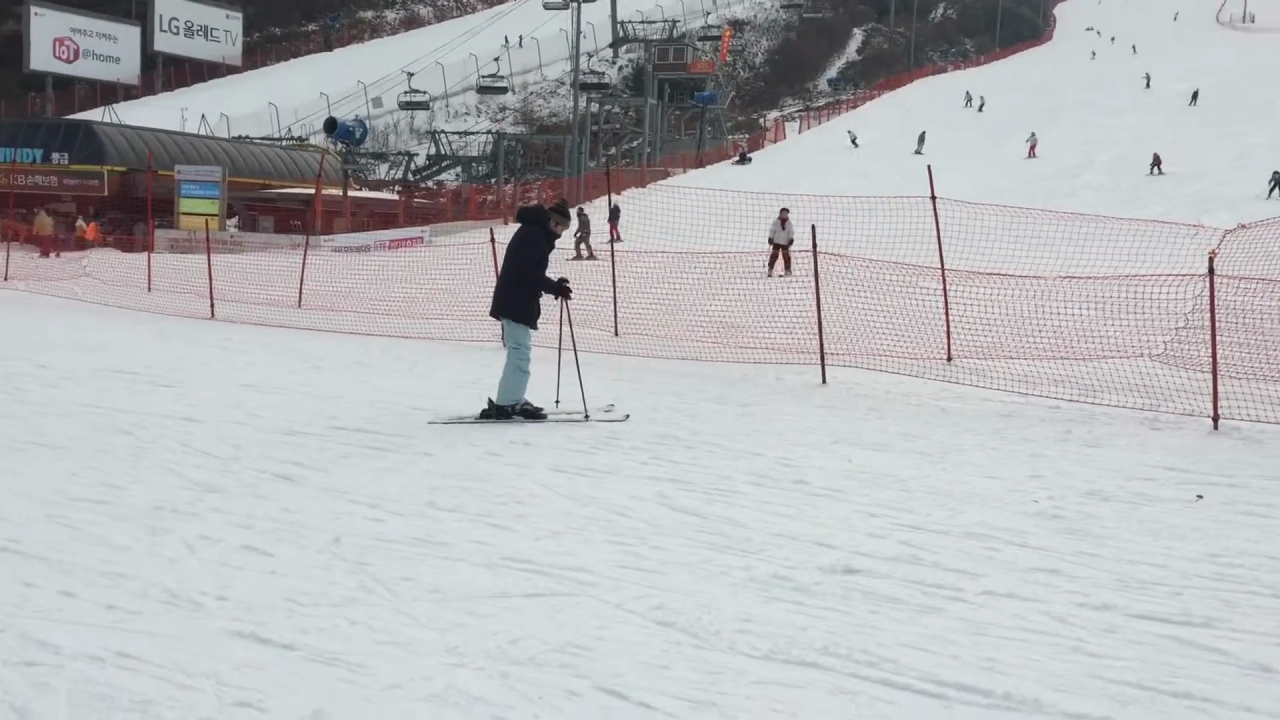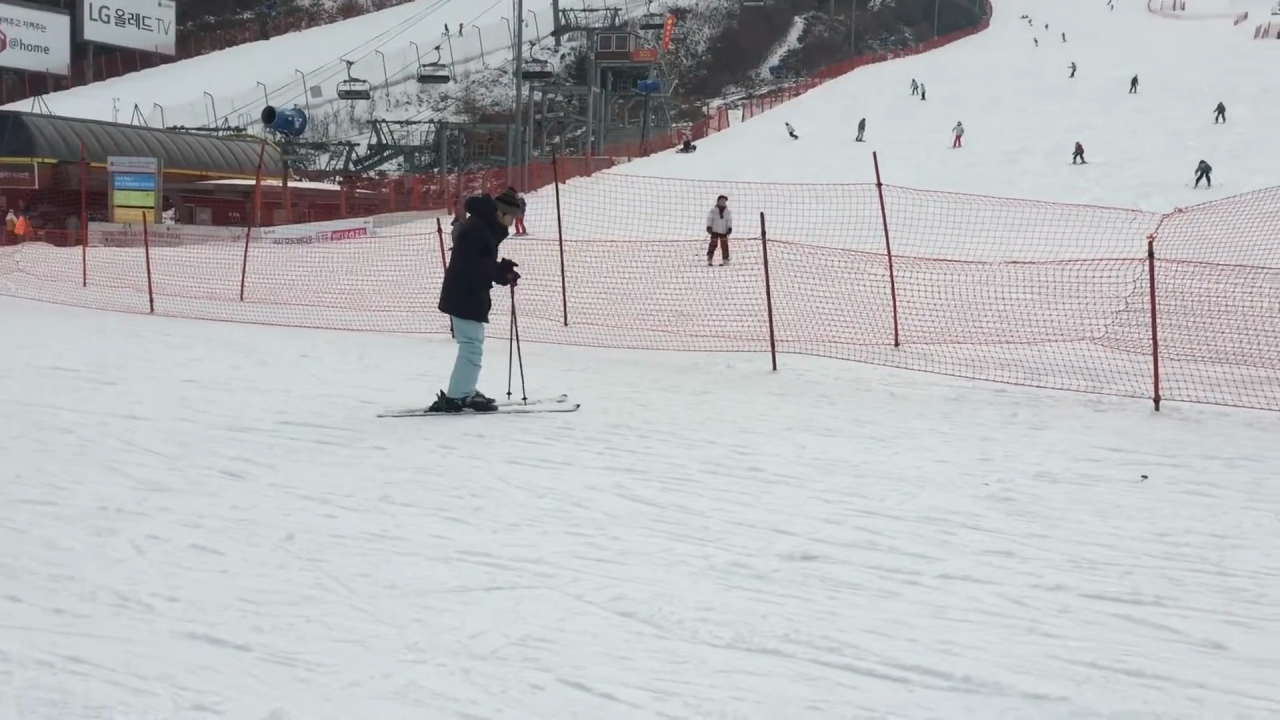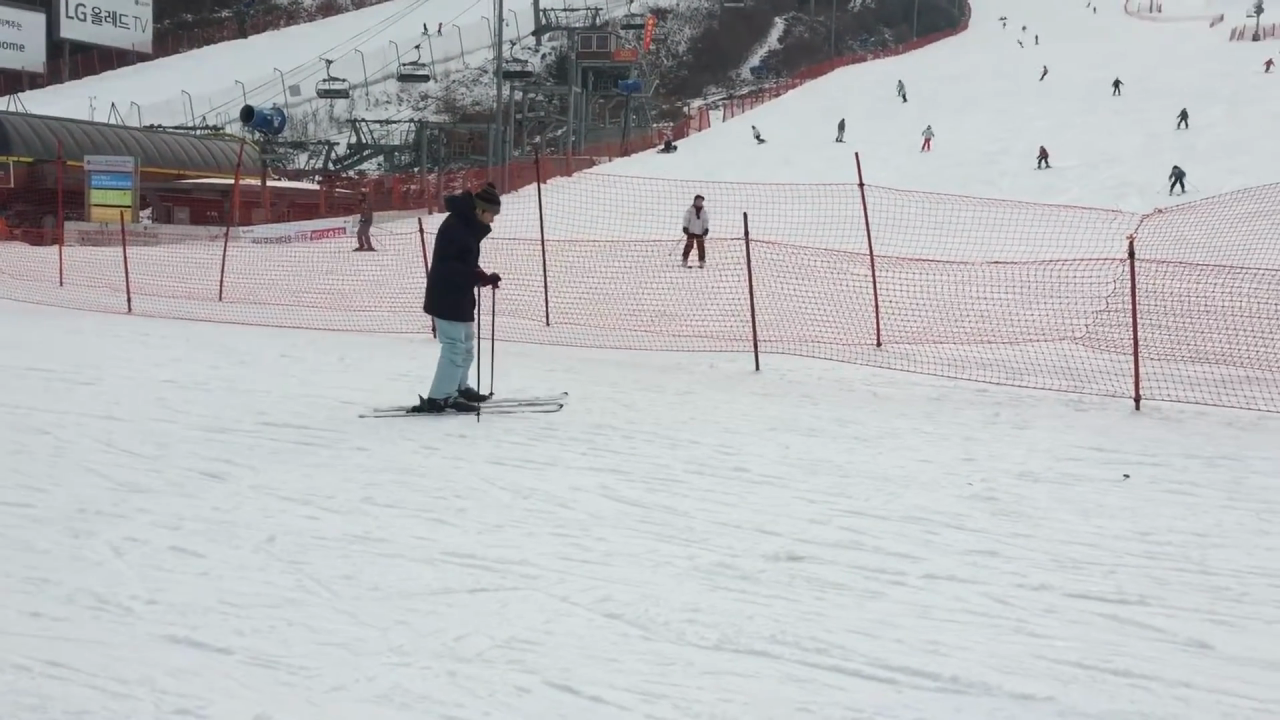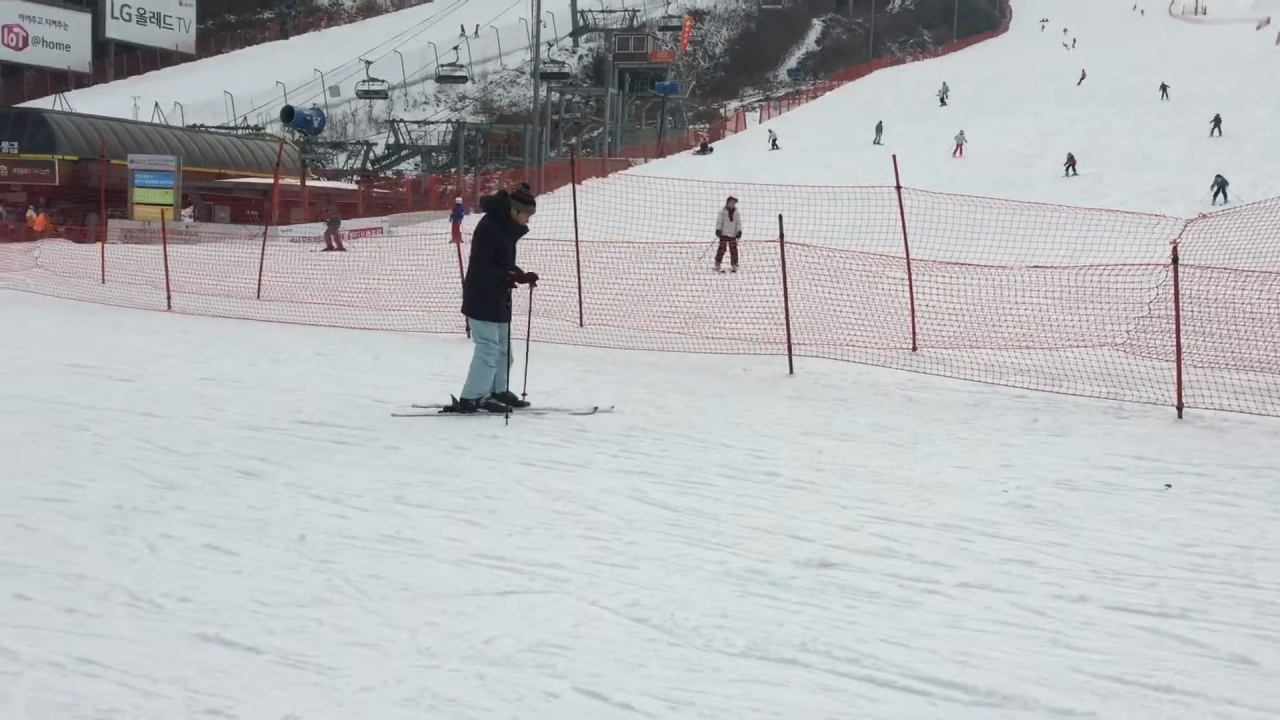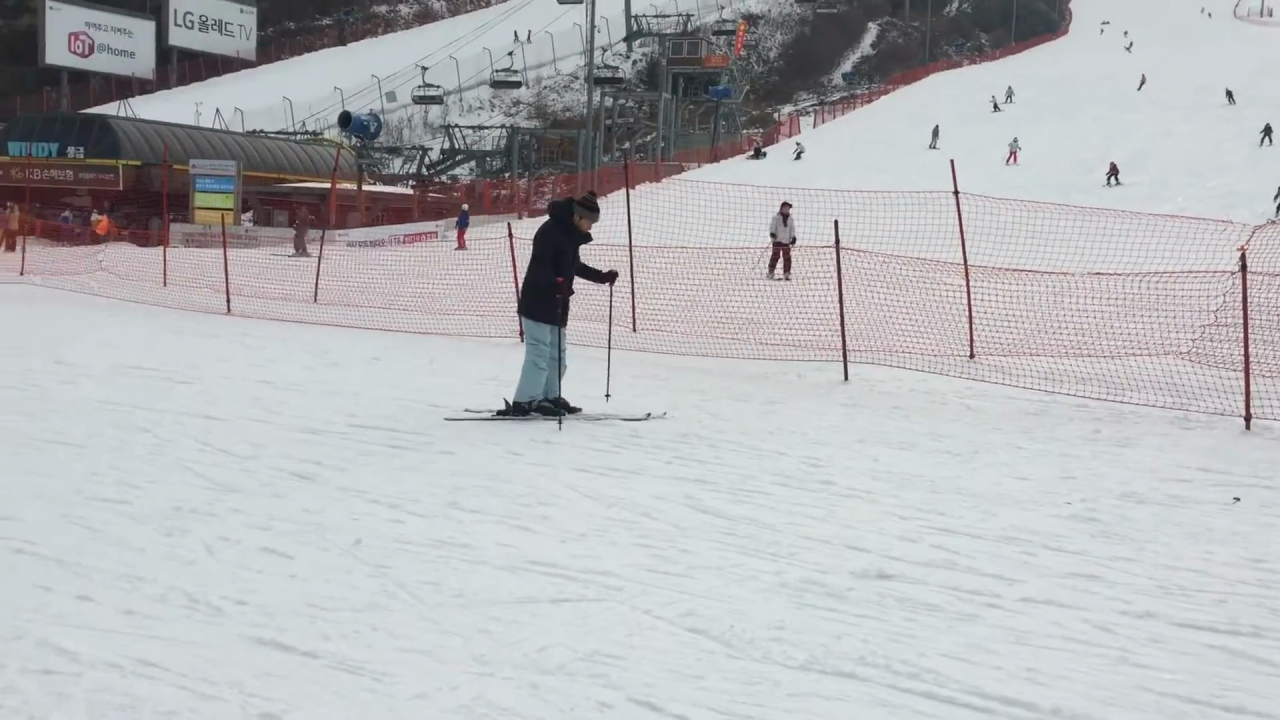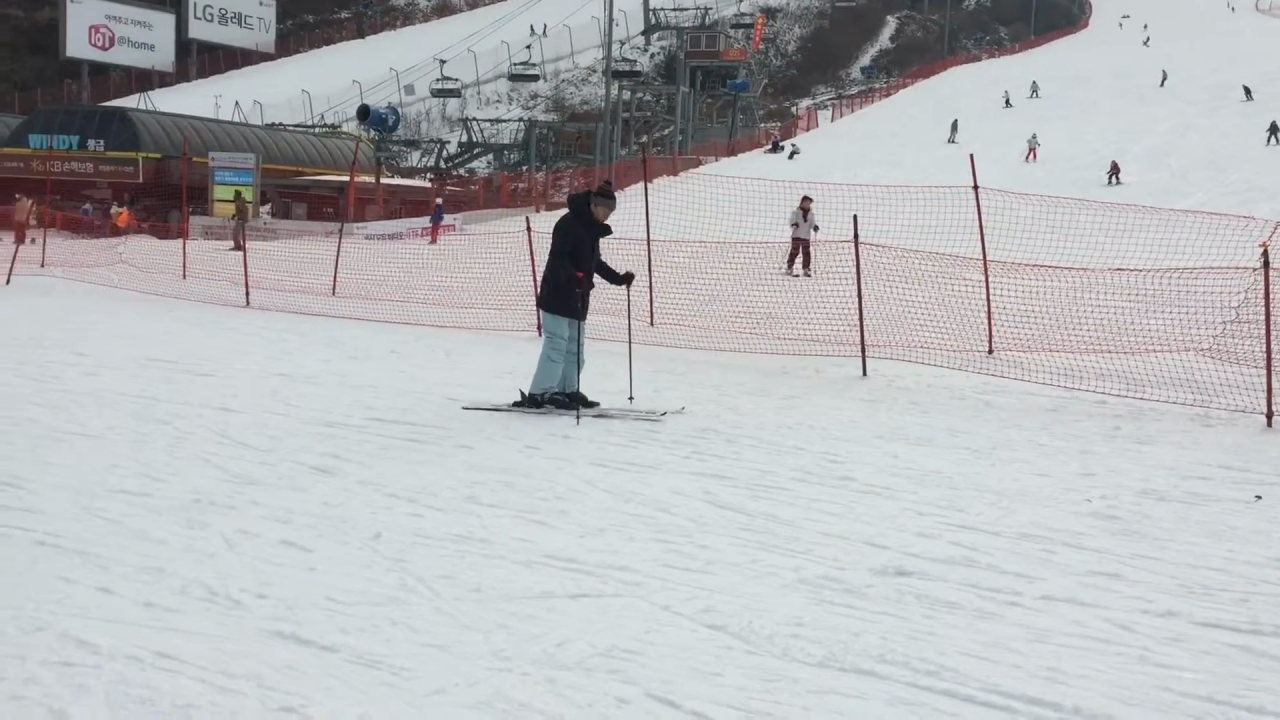
dt=0.3s
person 1, frame 1
left shoulder: (533, 233)
right shoulder: (533, 234)
right elbow: (528, 272)
left wrist: (553, 286)
right wrist: (554, 288)
left hip: (515, 300)
right hip: (516, 302)
left knee: (517, 353)
right knee: (520, 354)
left ankle: (507, 401)
right ankle: (506, 404)
person 1, frame 2
left shoulder: (487, 226)
right shoulder: (476, 226)
right elbow: (468, 262)
left wrist: (503, 274)
right wrist: (500, 268)
left hip: (472, 294)
right hip: (464, 295)
left knee: (473, 344)
right knee: (471, 345)
left ankle: (463, 391)
right ankle: (457, 397)
person 1, frame 3
left shoulder: (469, 225)
right shoulder: (455, 226)
right elbow: (444, 263)
left wrist: (482, 277)
right wrist: (472, 275)
left hip: (459, 294)
right hip: (447, 295)
left knee: (466, 344)
right knee: (455, 346)
left ankle: (458, 387)
right ankle: (439, 398)
person 1, frame 4
left shoulder: (506, 227)
right shoulder: (489, 227)
right elbow: (479, 265)
left wrist: (521, 275)
right wrist: (503, 277)
left hip: (498, 297)
right hip: (482, 297)
left knee: (503, 348)
right knee: (488, 348)
left ankle: (497, 391)
right ankle: (471, 398)
person 1, frame 5
left shoulder: (571, 234)
right shoulder: (550, 231)
left elbow: (574, 265)
right elbow: (538, 265)
left wrist: (601, 276)
right wrist: (552, 282)
left hip: (557, 302)
right hip: (538, 300)
left knee: (556, 352)
right knee: (539, 351)
left ankle: (550, 396)
right ankle: (525, 401)
person 1, frame 6
left shoulder: (593, 228)
right shoulder: (568, 223)
left elbow: (595, 261)
right elbow: (557, 257)
left wrist: (617, 278)
right wrist: (572, 276)
left hip: (577, 295)
right hip: (557, 293)
left knee: (575, 346)
right knee: (556, 344)
left ankle: (567, 389)
right ankle: (540, 393)
